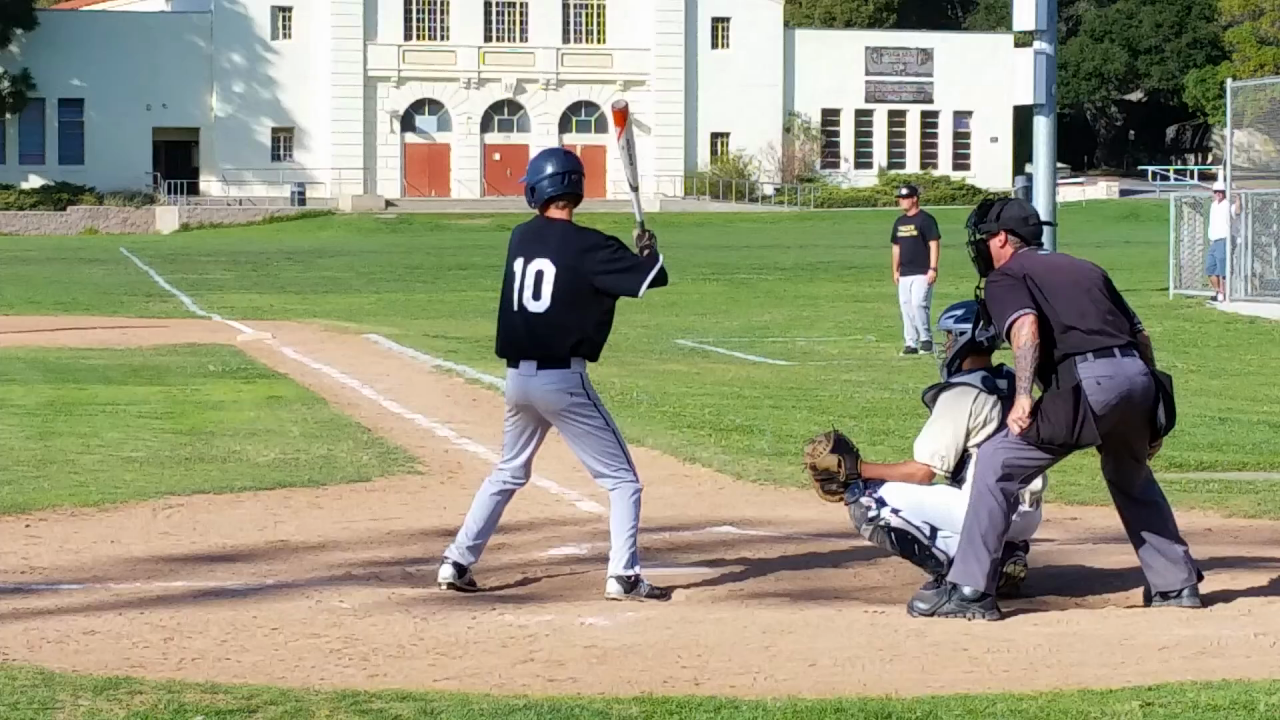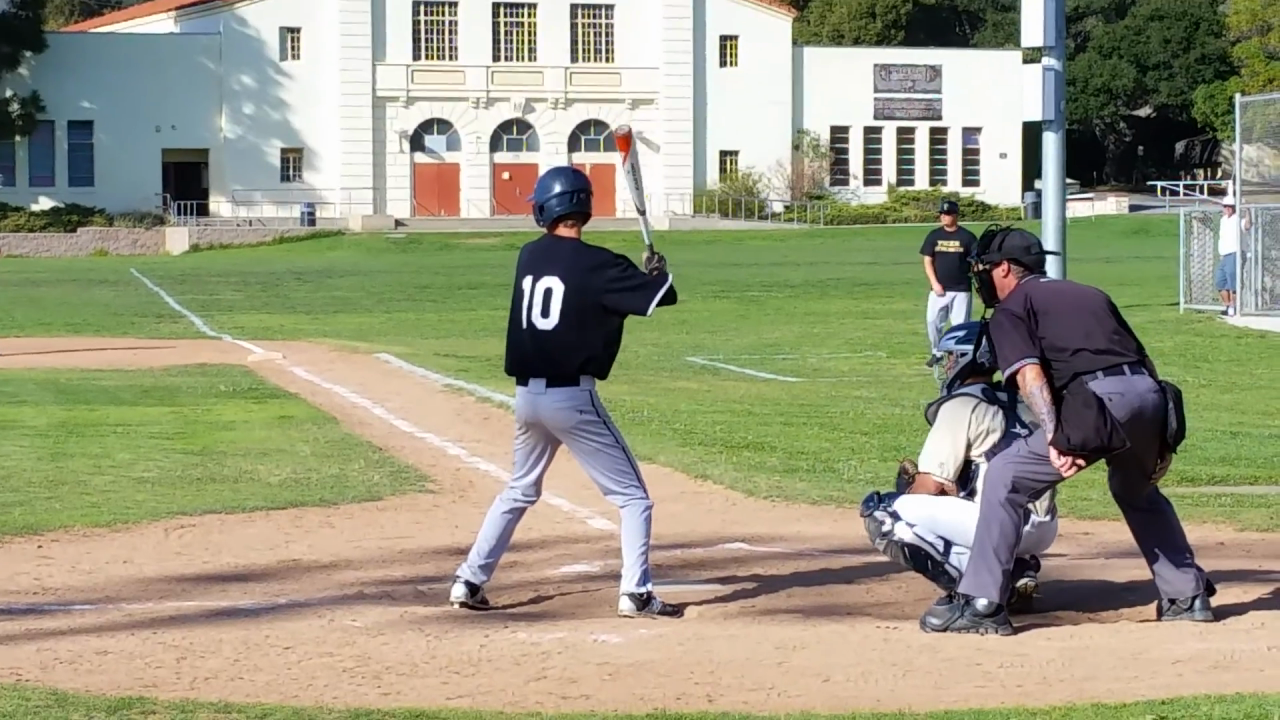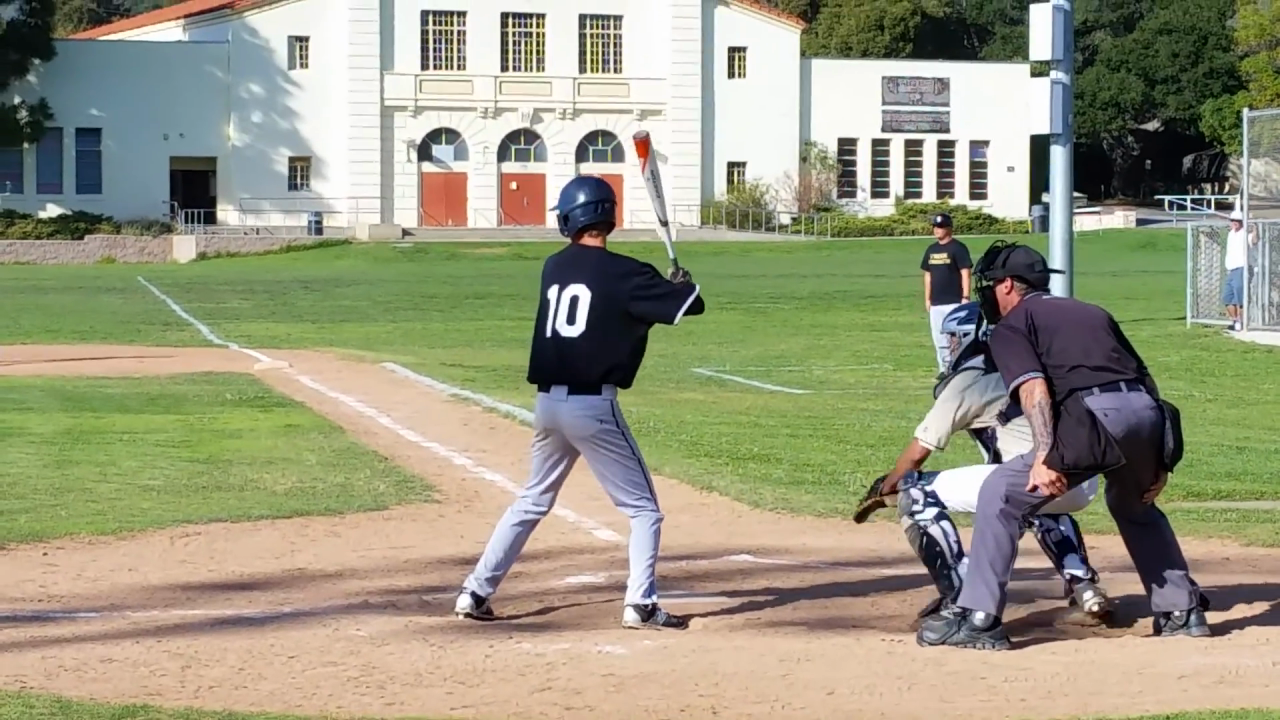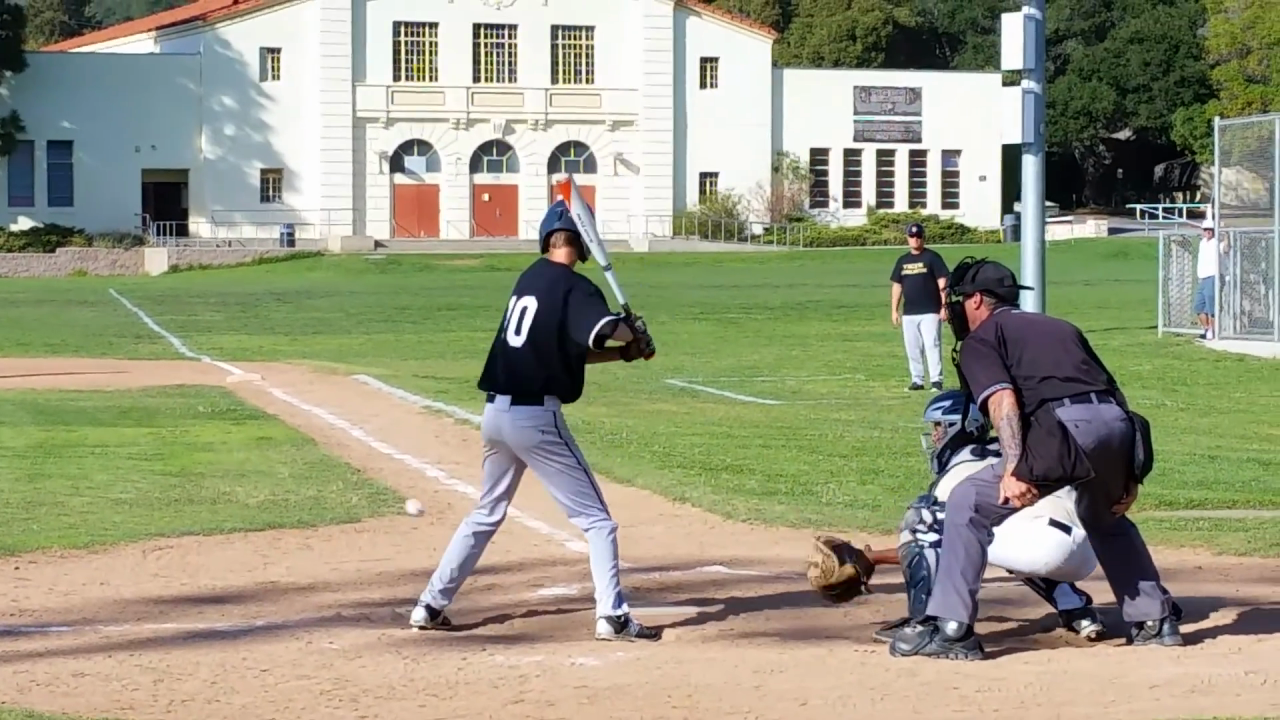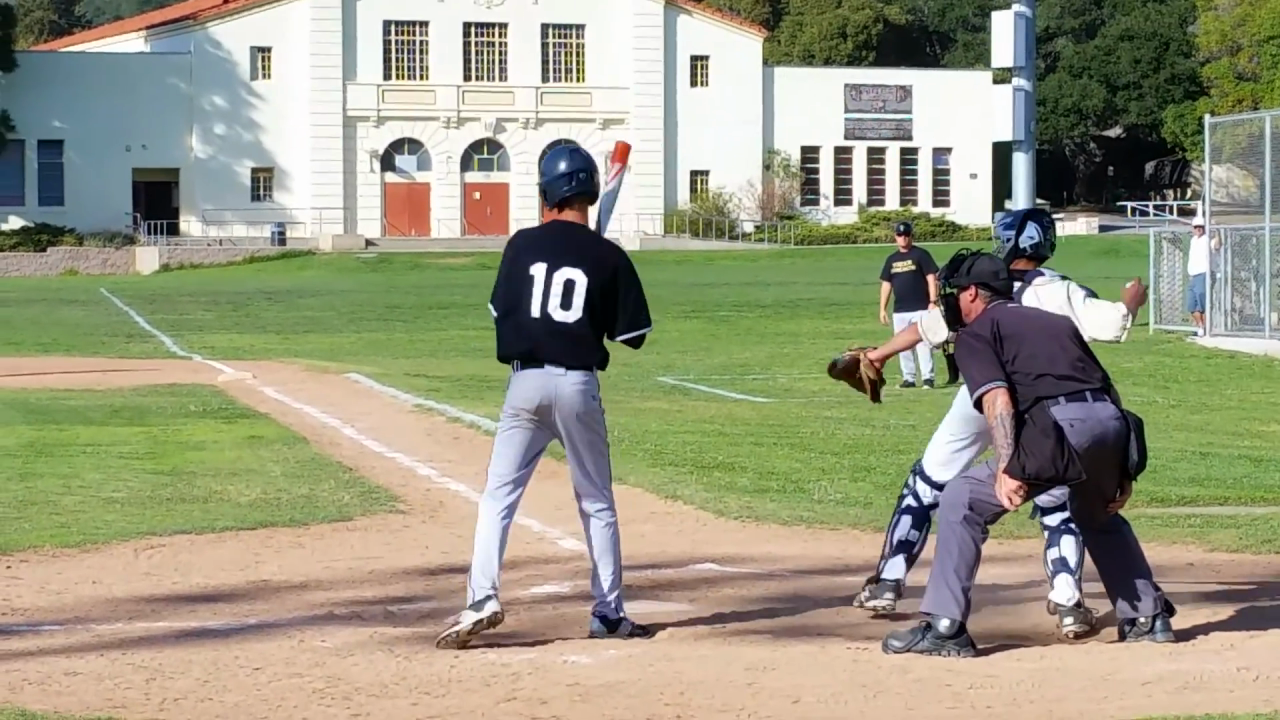
dt=1s
person 1, frame 1
left shoulder: (520, 237)
right shoulder: (588, 244)
right elbow: (654, 278)
left wrist: (626, 254)
right wrist: (647, 250)
left hip: (519, 377)
right hip: (563, 379)
left knee: (508, 473)
right knee: (622, 480)
left ankle: (456, 562)
right ankle: (623, 576)
person 1, frame 2
left shoulder: (528, 256)
right shoulder: (597, 263)
right elbow: (663, 297)
left wrist: (635, 275)
right wrist: (655, 272)
left hip: (527, 395)
right hip: (572, 397)
left knee: (518, 491)
right knee: (633, 497)
left ankle: (468, 581)
right ankle: (636, 594)
person 1, frame 3
left shoulder: (553, 267)
right shoulder: (625, 272)
right elbow: (691, 305)
left wrist: (658, 289)
right wrist: (676, 285)
left hip: (549, 401)
right hip: (593, 405)
left knee: (532, 501)
right knee: (642, 509)
left ankle: (475, 592)
right ankle: (640, 605)
person 1, frame 4
left shoulder: (530, 277)
right shoulder: (575, 286)
right elbow: (599, 332)
left wrist: (621, 352)
right wrist: (634, 336)
left hip: (496, 412)
right hip: (536, 417)
left knee: (485, 515)
right knee: (596, 519)
left ankle: (430, 605)
right ankle: (612, 616)
person 1, frame 5
left shoulder: (522, 244)
right shoulder: (609, 256)
left elbow: (501, 312)
right elbow: (631, 334)
left hip: (527, 381)
right hip: (579, 386)
left knee: (498, 494)
right knee: (597, 506)
left ankle: (482, 599)
right ankle: (607, 614)
person 2, frame 1
left shoulder: (1005, 277)
right shoulder: (1087, 268)
left elbow: (1026, 326)
right elbow: (1141, 336)
left wrist: (1022, 396)
right wrist: (1151, 412)
left hip: (1089, 382)
right hip: (1138, 378)
left knee: (997, 464)
right knee: (1132, 478)
left ankle: (969, 590)
right ankle: (1177, 584)
person 2, frame 2
left shoulder: (1010, 309)
right shoulder: (1092, 293)
left elbow: (1030, 374)
left wrist: (1054, 439)
right wrist: (1160, 439)
left hip: (1100, 402)
right hip: (1150, 396)
left knee: (1006, 477)
right knee: (1138, 491)
left ankle: (982, 604)
right ankle: (1188, 596)
person 2, frame 3
left shoulder: (1010, 325)
right shoulder: (1093, 312)
left elbow: (1034, 388)
left wrist: (1045, 456)
right wrist: (1156, 460)
left hip: (1097, 418)
right hip: (1147, 415)
left knee: (1000, 494)
right knee: (1135, 506)
left ankle: (979, 619)
right ankle: (1182, 611)
person 2, frame 4
left shoulder: (980, 338)
right shoulder: (1062, 326)
left elbow: (1003, 400)
left wrist: (1014, 468)
right wrist: (1127, 472)
left hip: (1067, 429)
right hip: (1119, 426)
left knee: (969, 504)
right knee: (1106, 518)
left ankle: (952, 630)
right ankle: (1155, 620)
person 2, frame 5
left shoulder: (975, 333)
right shoulder: (1057, 321)
left elbow: (998, 399)
left wrist: (1006, 468)
right wrist: (1121, 468)
left hip: (1061, 428)
right hip: (1111, 425)
left knee: (963, 501)
right knee: (1099, 515)
left ankle: (945, 628)
right ankle: (1148, 617)
person 3, frame 1
left shoulder: (962, 392)
right shoulder: (1014, 385)
left elbow: (921, 473)
left wrist: (858, 469)
right hip: (1027, 516)
left knee: (864, 499)
right ankle: (1004, 554)
person 3, frame 2
left shoulder: (961, 403)
right shoulder: (1017, 402)
left elbow: (931, 485)
left wrist: (906, 490)
right hip: (1043, 528)
left knee: (879, 512)
right ankle: (1018, 571)
person 3, frame 3
left shoulder: (967, 379)
left elbow: (918, 450)
left wrist: (888, 484)
right hip: (1081, 481)
left knee: (916, 494)
left ankle: (959, 598)
right ankle: (1082, 586)
person 3, frame 4
left shoulder: (961, 473)
left elbow: (927, 535)
left wrist: (875, 558)
left hip: (1051, 544)
right hip: (1085, 551)
left knee: (923, 516)
left ankle: (925, 622)
right ankle: (1077, 612)
person 3, frame 5
right shoulder: (1060, 291)
left elbow: (921, 329)
right elbow: (1111, 324)
left wrist: (875, 355)
right wrist: (1134, 298)
left hip: (976, 399)
left knee: (923, 486)
right knee: (1056, 507)
left ankle: (887, 582)
right ankle: (1068, 606)
